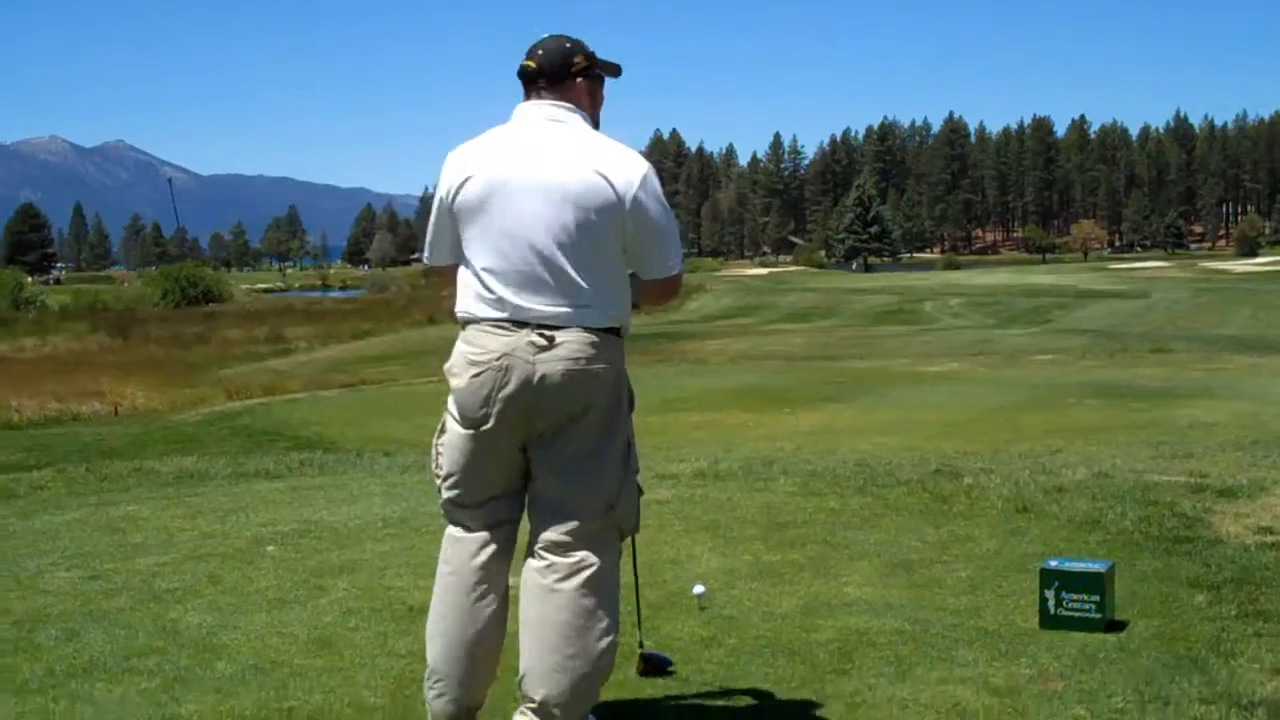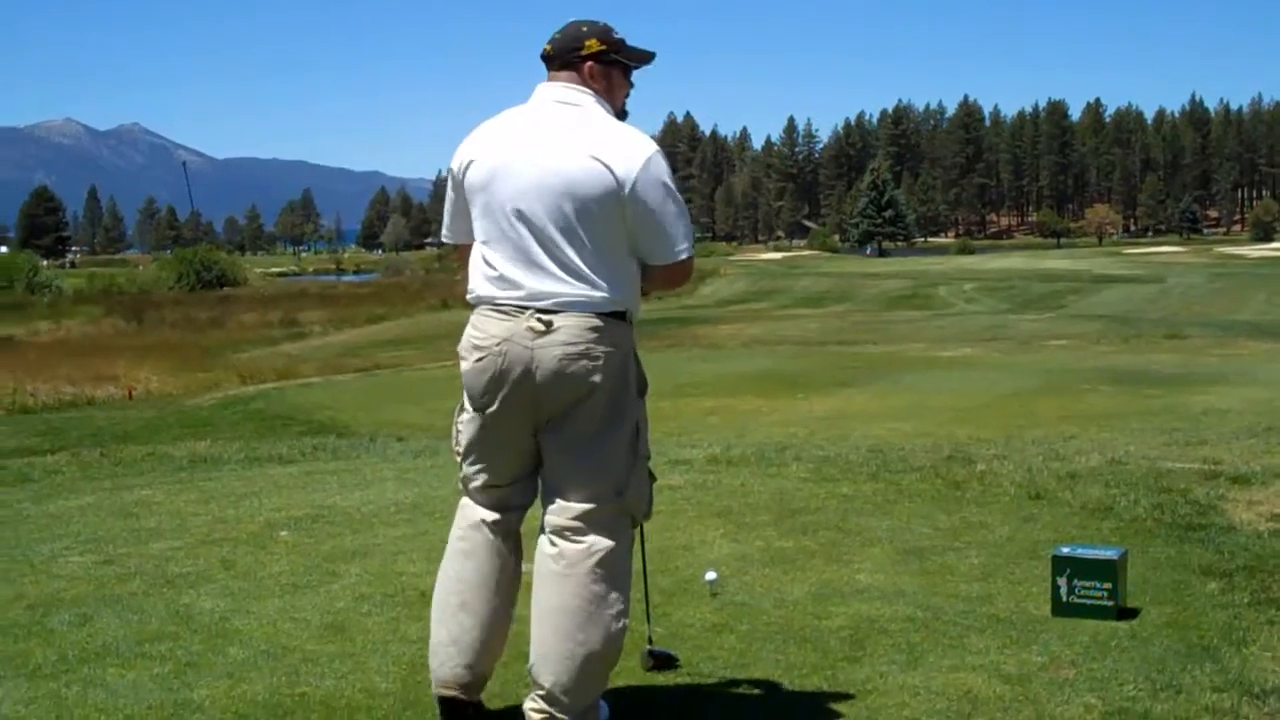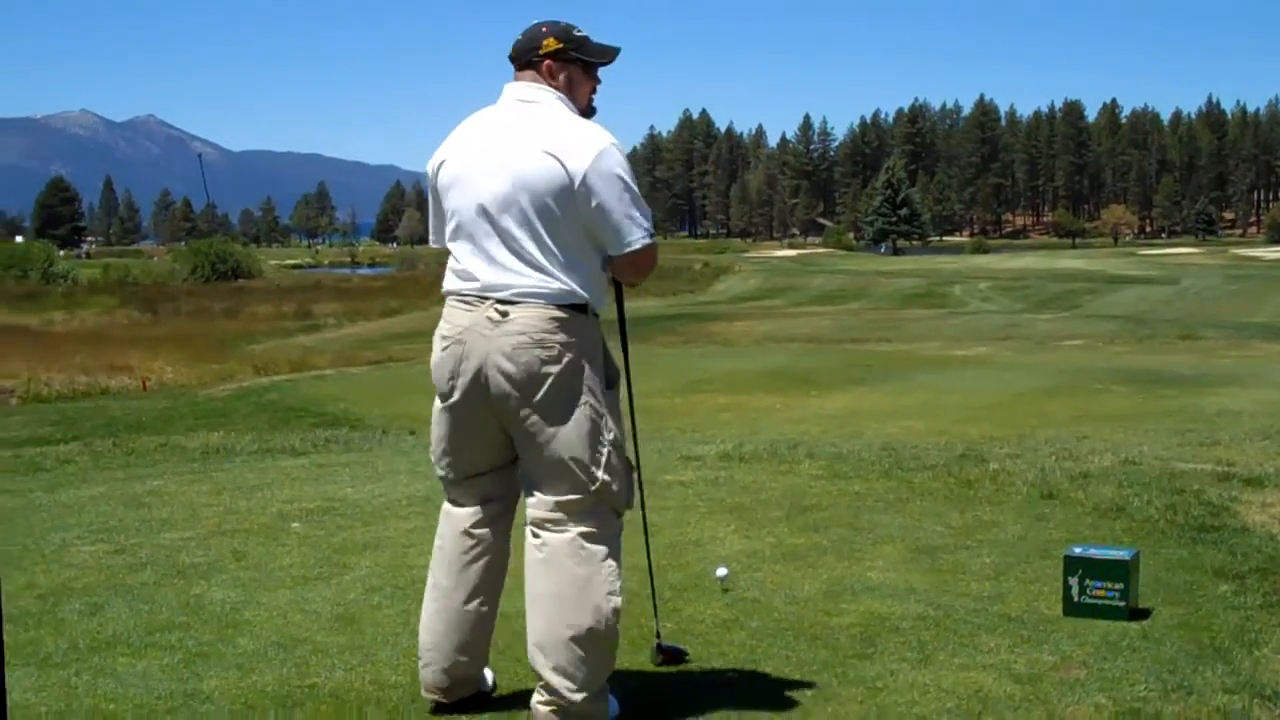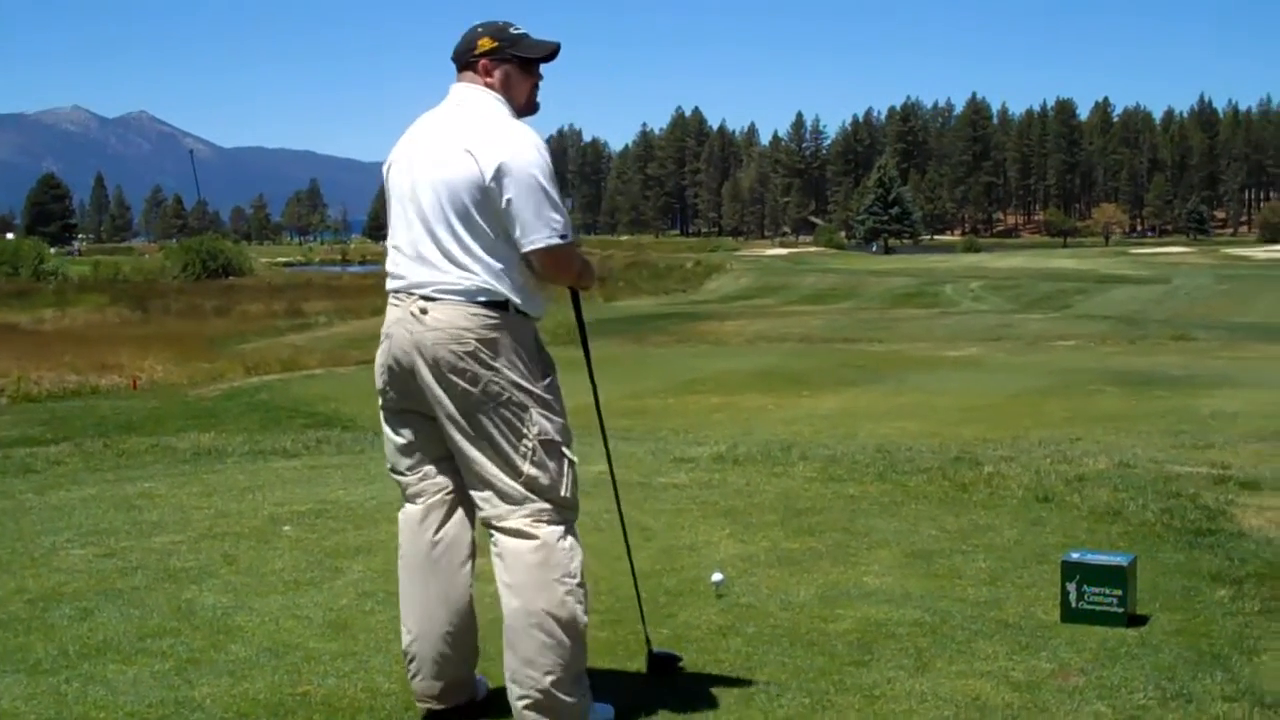
dt=0.5s
person 1, frame 1
left shoulder: (465, 161)
right shoulder: (623, 167)
left elbow: (444, 268)
right elbow: (664, 286)
left hip: (486, 355)
right hip: (580, 361)
left knee: (473, 532)
right knee: (574, 543)
person 1, frame 2
left shoulder: (479, 141)
right shoulder: (629, 150)
right elbow: (674, 268)
left hip: (494, 337)
right hip: (586, 346)
left knee: (486, 508)
right knee: (585, 524)
person 1, frame 3
left shoulder: (455, 142)
right shoulder: (586, 142)
right elbow: (638, 260)
right wrist: (602, 266)
left hip: (463, 331)
right hip: (549, 339)
left knee: (470, 507)
right knee: (573, 518)
person 1, frame 4
left shoulder: (410, 139)
right shoulder: (510, 141)
right elbow: (548, 258)
right wrist: (584, 273)
left hip: (404, 327)
right hip: (480, 336)
left knee: (429, 505)
right knee: (529, 510)
